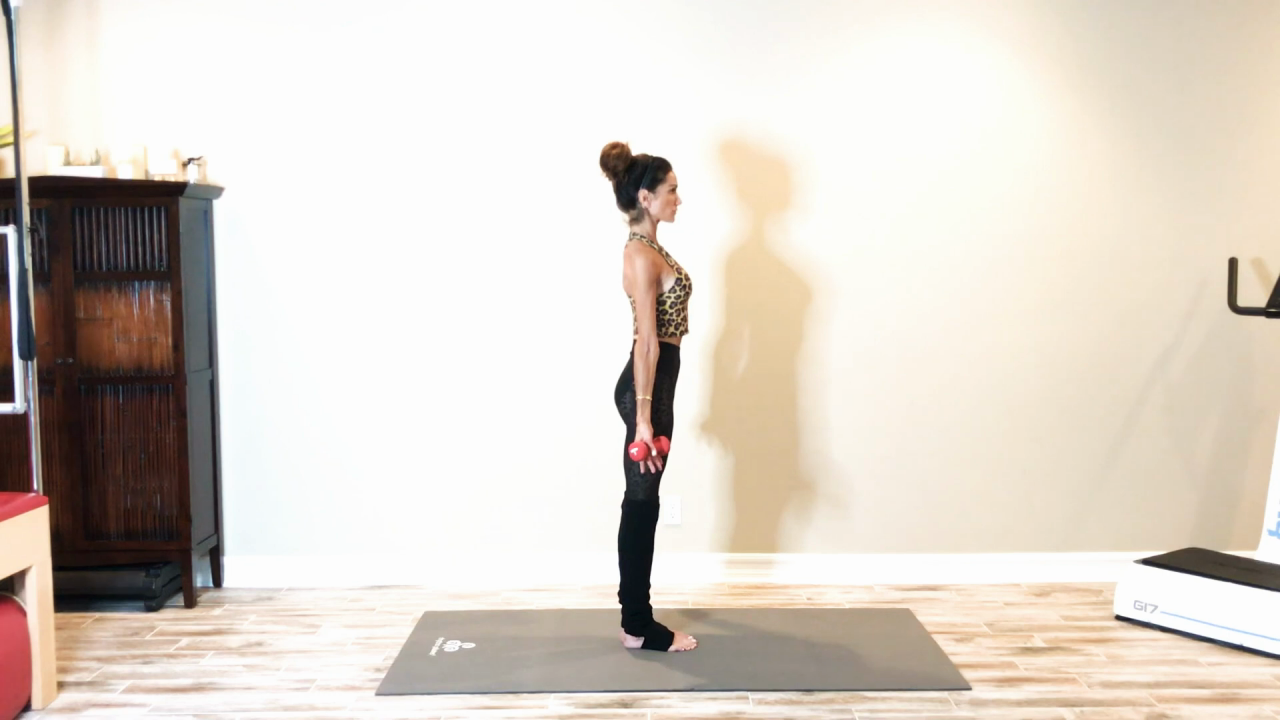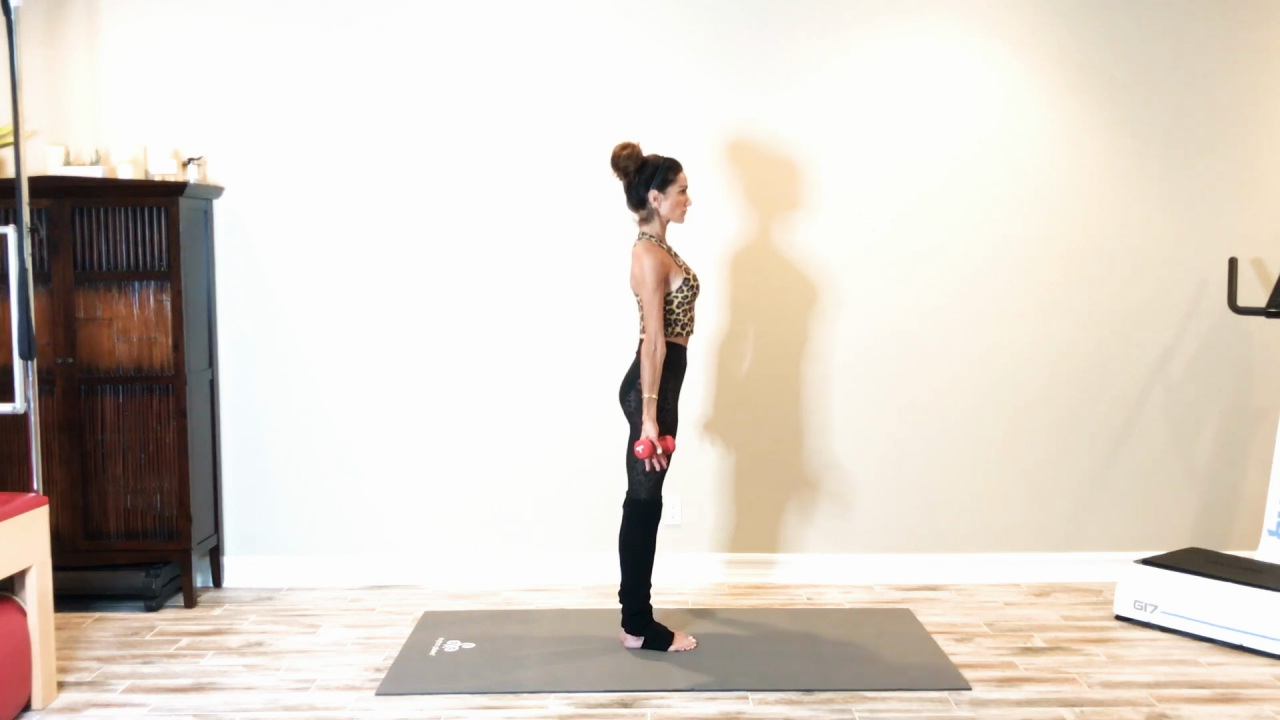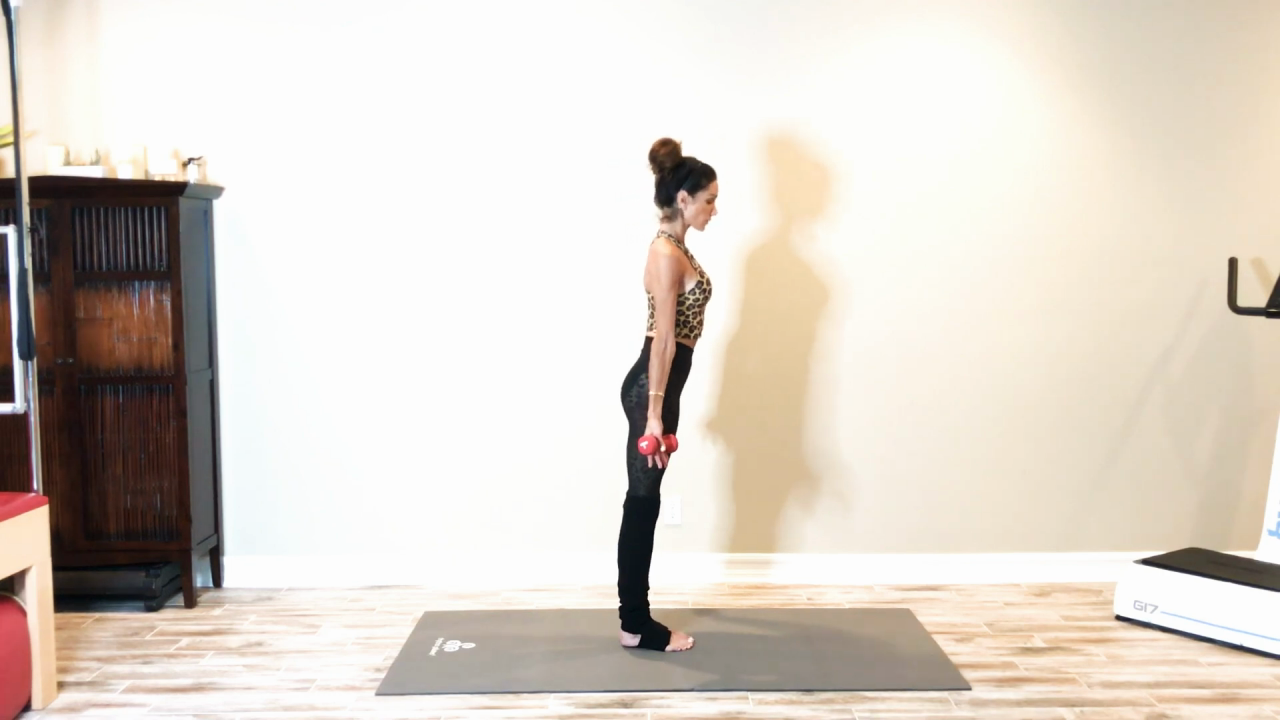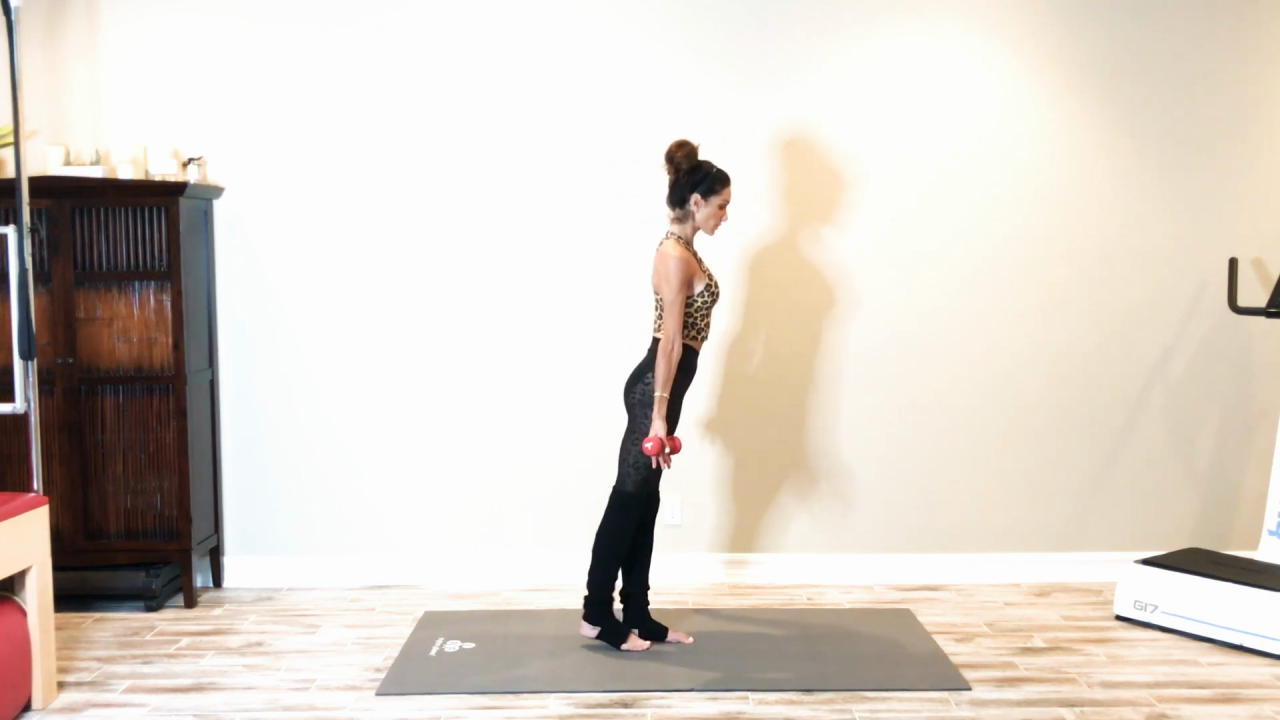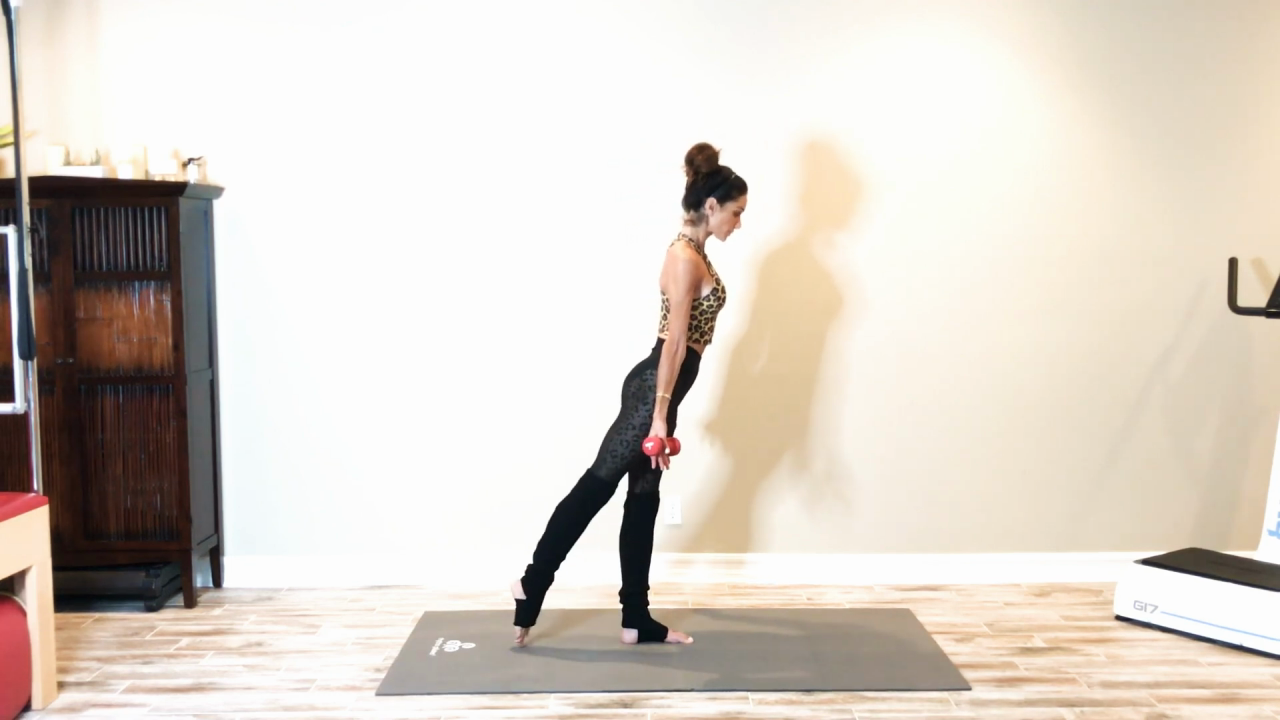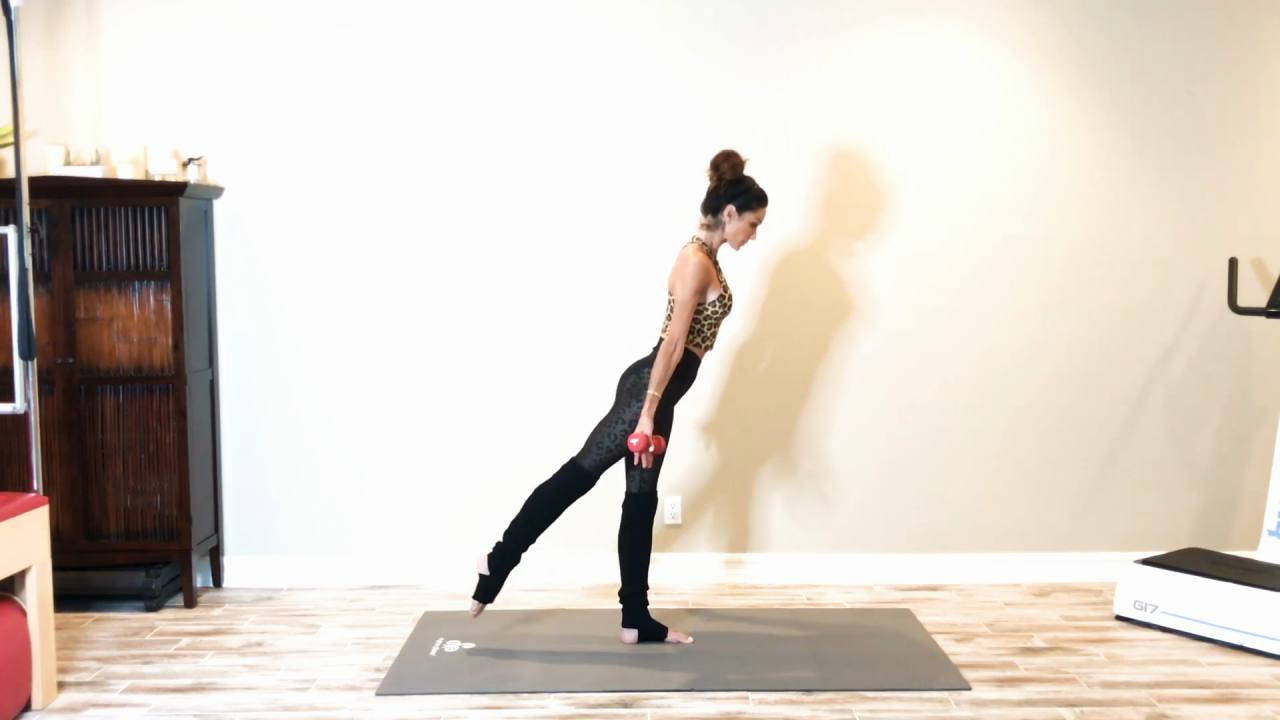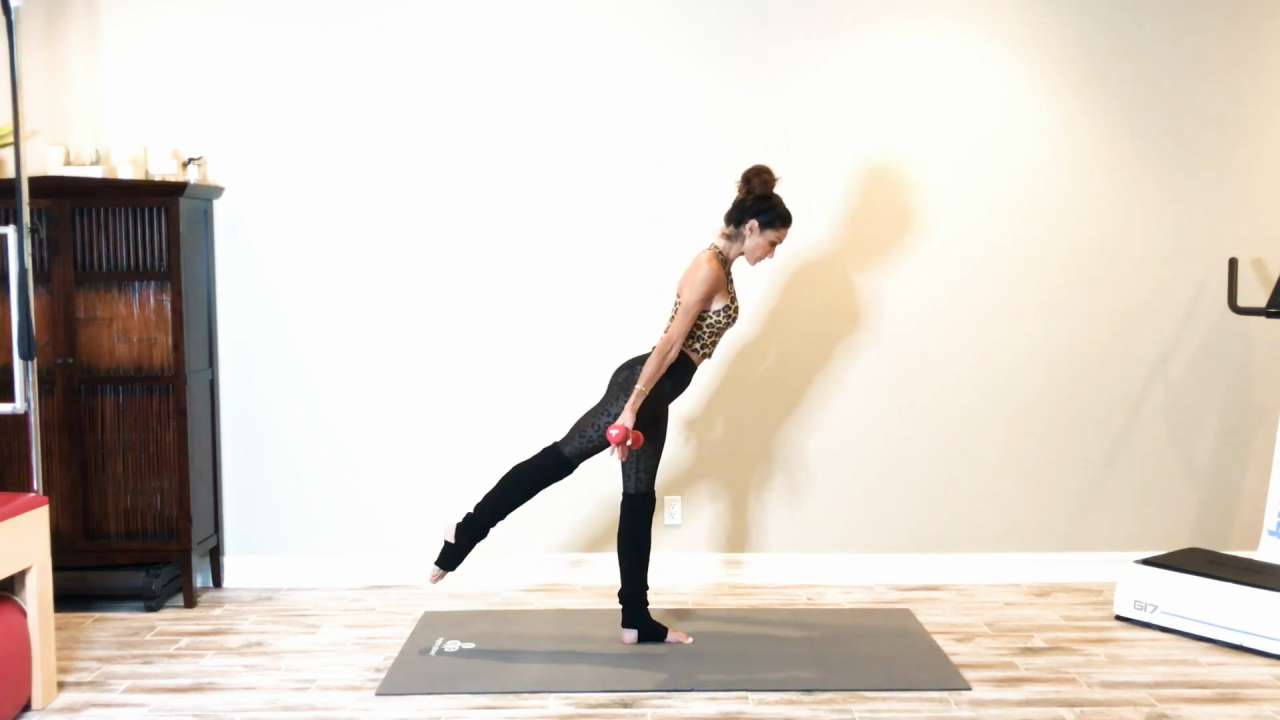
dt=0.7s
person 1, frame 1
left shoulder: (649, 247)
right shoulder: (640, 255)
right elbow: (646, 340)
right wrist: (643, 417)
left hip: (655, 382)
right hip: (646, 386)
left knee: (642, 504)
right knee: (640, 505)
left ankle: (637, 618)
right ankle: (637, 627)
person 1, frame 2
left shoulder: (657, 247)
right shoulder: (649, 254)
right elbow: (653, 340)
right wrist: (649, 416)
left hip: (660, 383)
right hip: (652, 386)
left knee: (644, 504)
right knee: (643, 504)
left ankle: (637, 618)
right ankle: (638, 628)
person 1, frame 3
left shoulder: (674, 248)
right shoulder: (666, 254)
right elbow: (662, 338)
right wrist: (654, 413)
left hip: (659, 384)
right hip: (650, 386)
left knee: (645, 502)
right knee: (641, 503)
left ankle: (639, 618)
right ankle: (635, 626)
person 1, frame 4
left shoulder: (683, 250)
right shoulder: (675, 255)
right elbow: (669, 339)
right wrist: (658, 415)
left hip: (663, 386)
right hip: (655, 386)
left knee: (644, 502)
right knee: (628, 499)
left ankle: (637, 617)
right ankle: (597, 614)
person 1, frame 5
left shoulder: (692, 253)
right shoulder: (684, 258)
right elbow: (673, 340)
right wrist: (660, 416)
left hip: (659, 389)
right hip: (653, 389)
left knee: (643, 499)
right knee: (598, 484)
left ankle: (636, 620)
right ankle: (532, 583)
person 1, frame 6
left shoulder: (705, 258)
right shoulder: (696, 262)
right elbow: (673, 341)
right wrist: (648, 412)
left hip: (659, 389)
right hip: (649, 387)
left knee: (641, 500)
right knee: (580, 472)
left ankle: (636, 619)
right ankle: (498, 562)
person 1, frame 7
left shoulder: (720, 268)
right shoulder: (710, 268)
right elbow: (670, 343)
right wrist: (631, 407)
left hip: (654, 392)
right hip: (644, 385)
left knee: (639, 500)
right knee: (559, 458)
left ankle: (636, 621)
right ankle: (465, 535)
